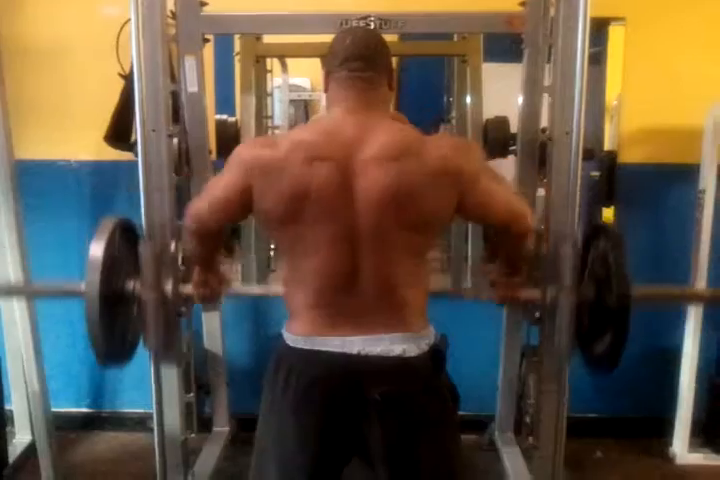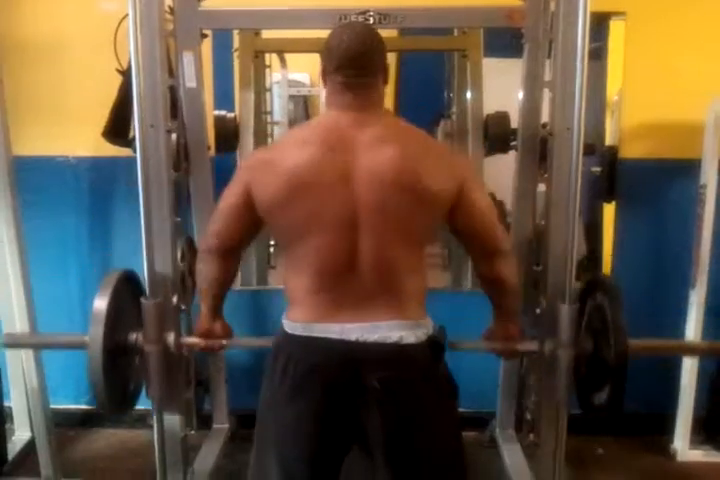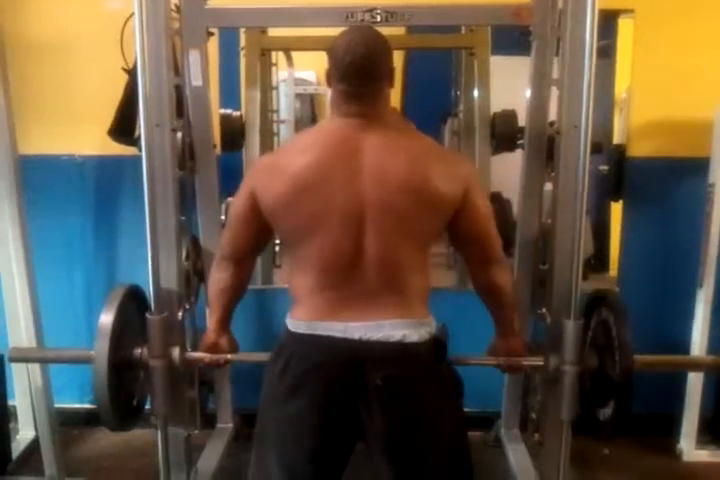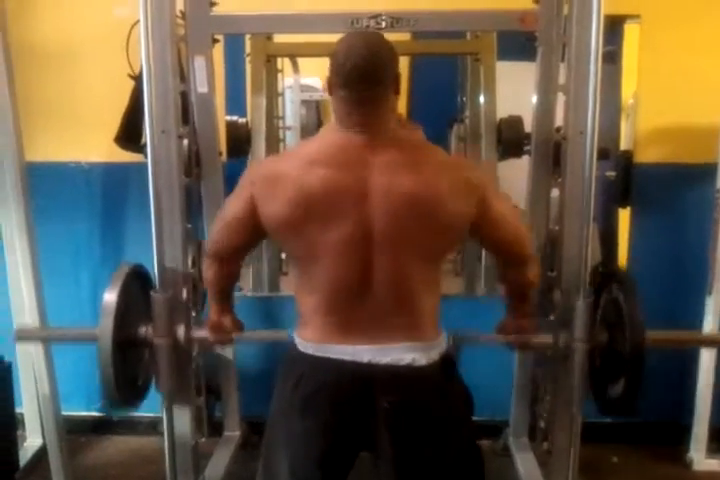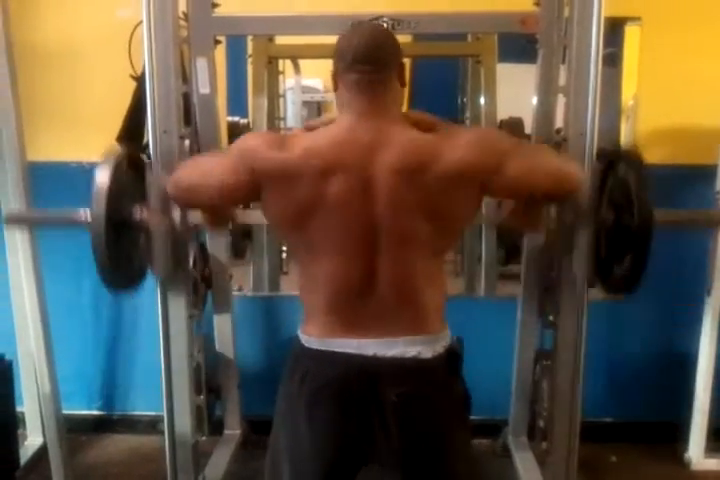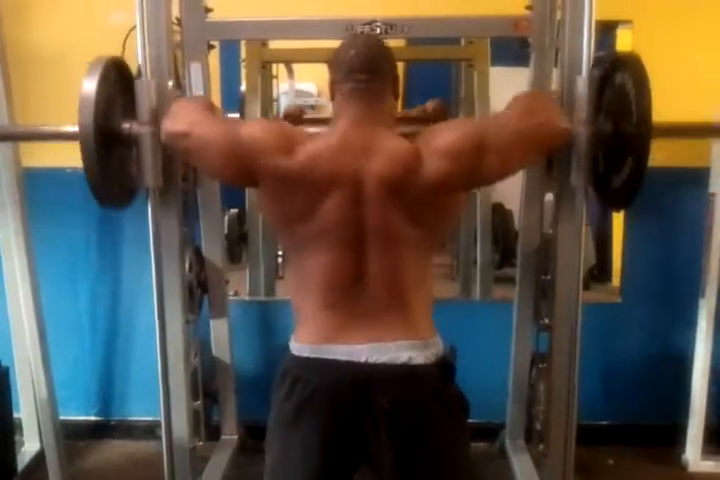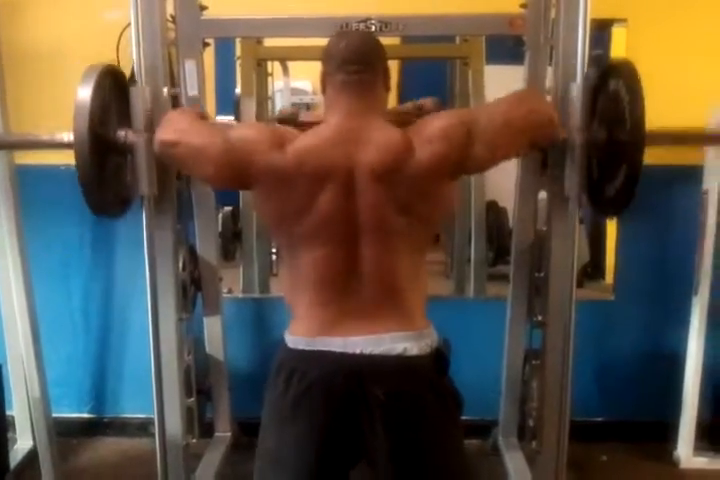
dt=0.3s
person 1, frame 1
left shoulder: (265, 158)
right shoulder: (442, 159)
left elbow: (198, 225)
right elbow: (519, 224)
left wrist: (206, 271)
right wrist: (509, 272)
left hip: (307, 364)
right hip: (405, 365)
person 1, frame 2
left shoulder: (268, 161)
right shoulder: (439, 159)
left elbow: (217, 250)
right elbow: (494, 255)
left wrist: (210, 314)
right wrist: (507, 321)
left hip: (306, 353)
right hip: (403, 355)
person 1, frame 3
left shoulder: (274, 166)
right shoulder: (444, 165)
left elbow: (232, 259)
right elbow: (489, 262)
left wrist: (217, 327)
right wrist: (508, 333)
left hip: (310, 352)
right hip: (406, 354)
person 1, frame 4
left shoulder: (275, 175)
right shoulder: (456, 175)
left elbow: (220, 252)
right elbow: (519, 256)
left wrist: (219, 310)
right wrist: (520, 315)
left hip: (319, 370)
right hip: (416, 372)
person 1, frame 5
left shoulder: (278, 159)
right shoulder: (459, 157)
left elbow: (182, 183)
right elbow: (569, 177)
left wrist: (216, 210)
right wrist: (526, 208)
left hip: (324, 366)
right hip: (420, 365)
person 1, frame 6
left shoulder: (282, 159)
right shoulder: (438, 160)
left elbow: (179, 125)
right elbow: (548, 121)
left wrist: (197, 104)
left hip: (315, 373)
right hip: (412, 373)
person 1, frame 7
left shoulder: (272, 156)
right shoulder: (431, 149)
left elbow: (171, 137)
right elbow: (538, 115)
left wrist: (190, 115)
left hip: (310, 366)
right hip: (406, 365)
